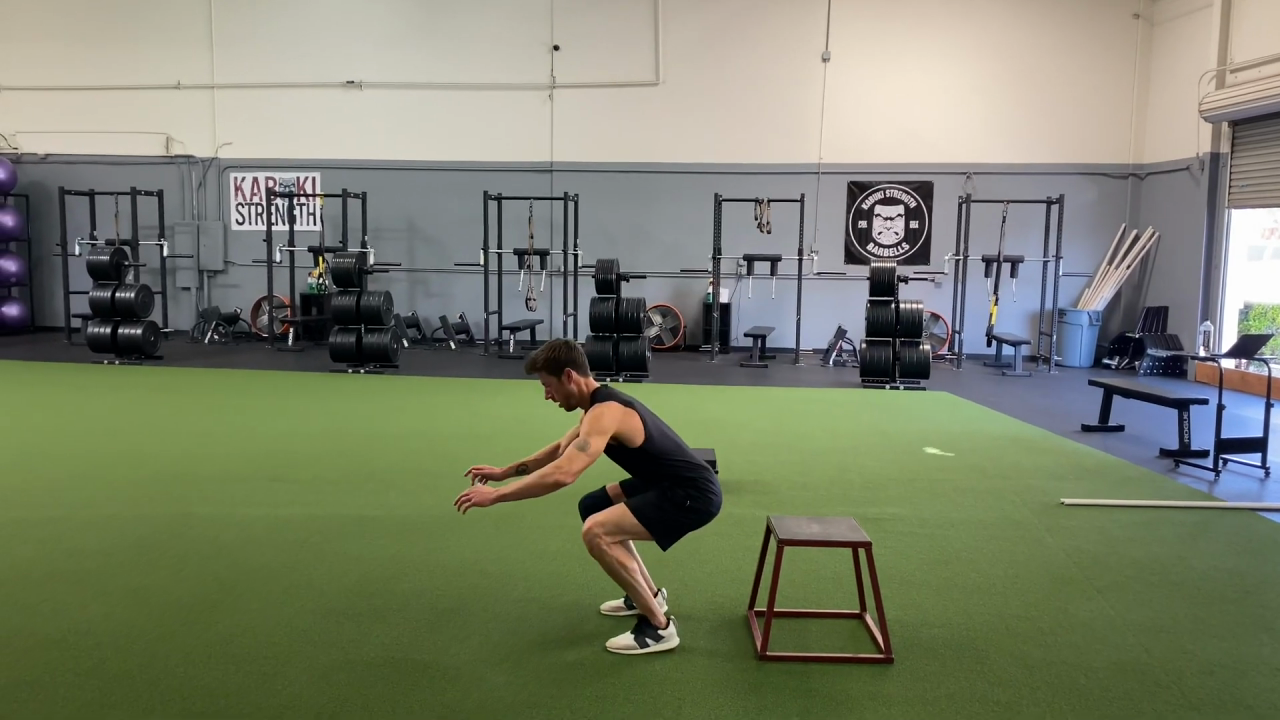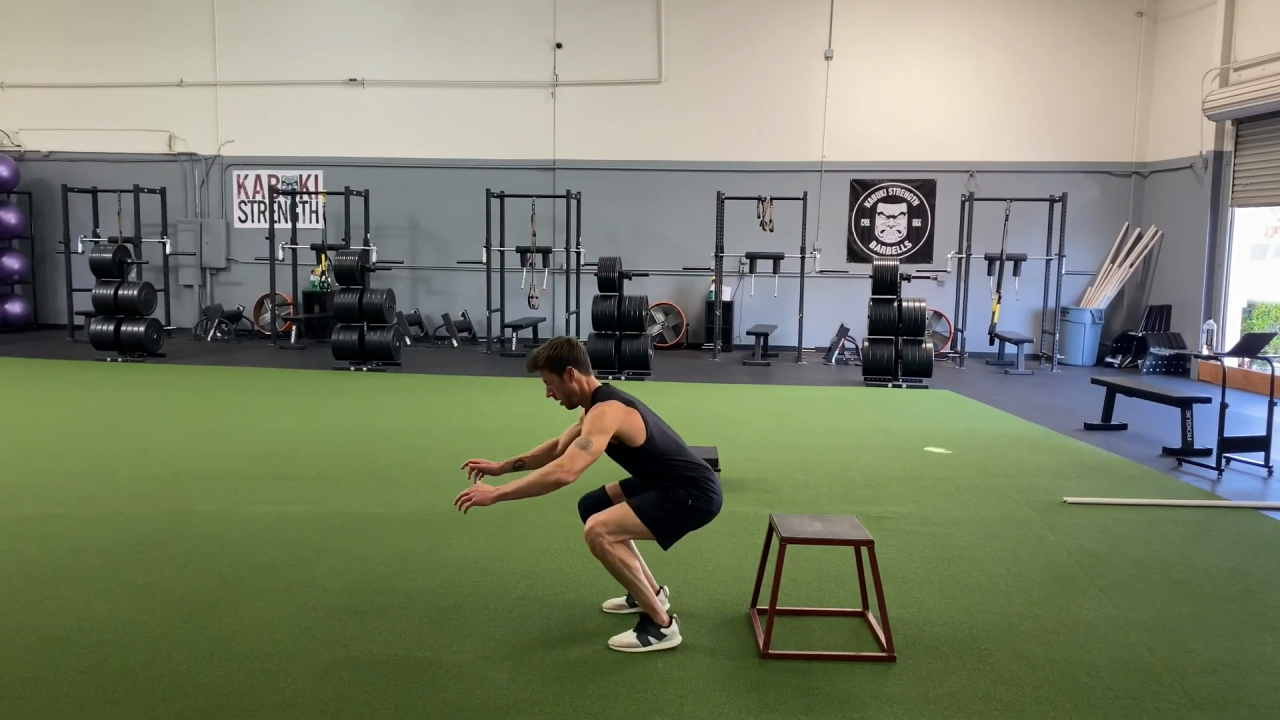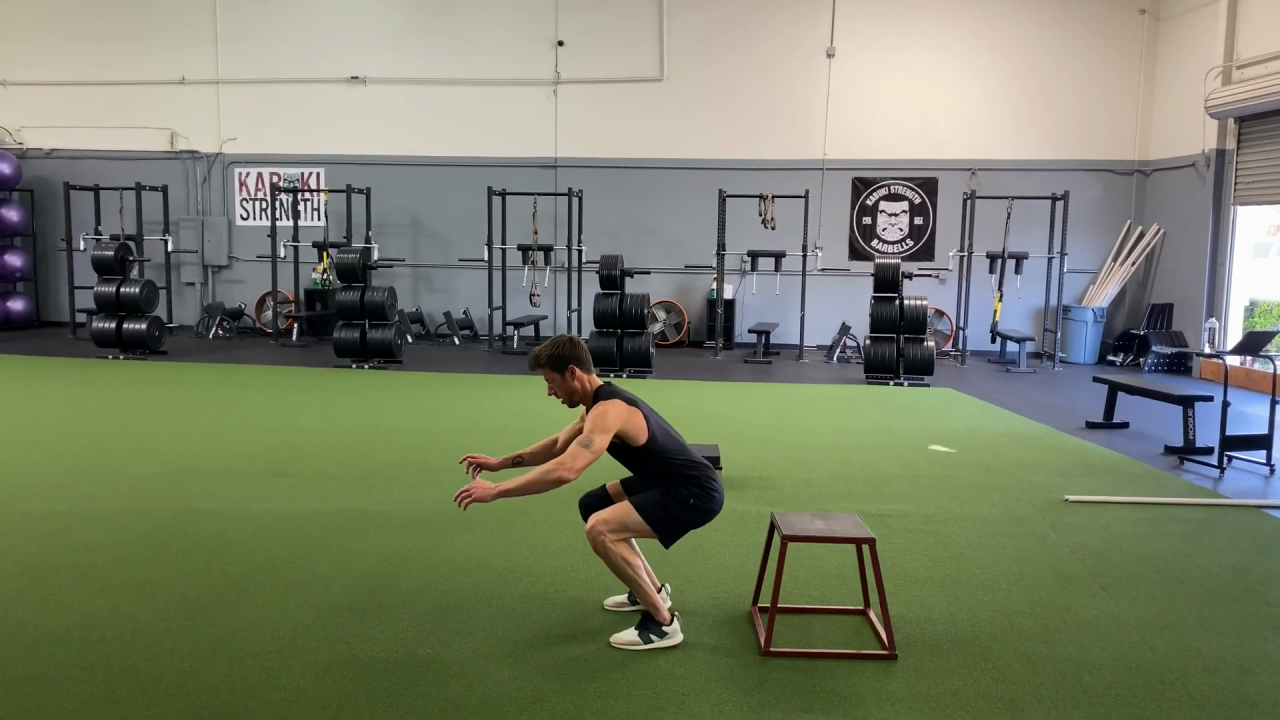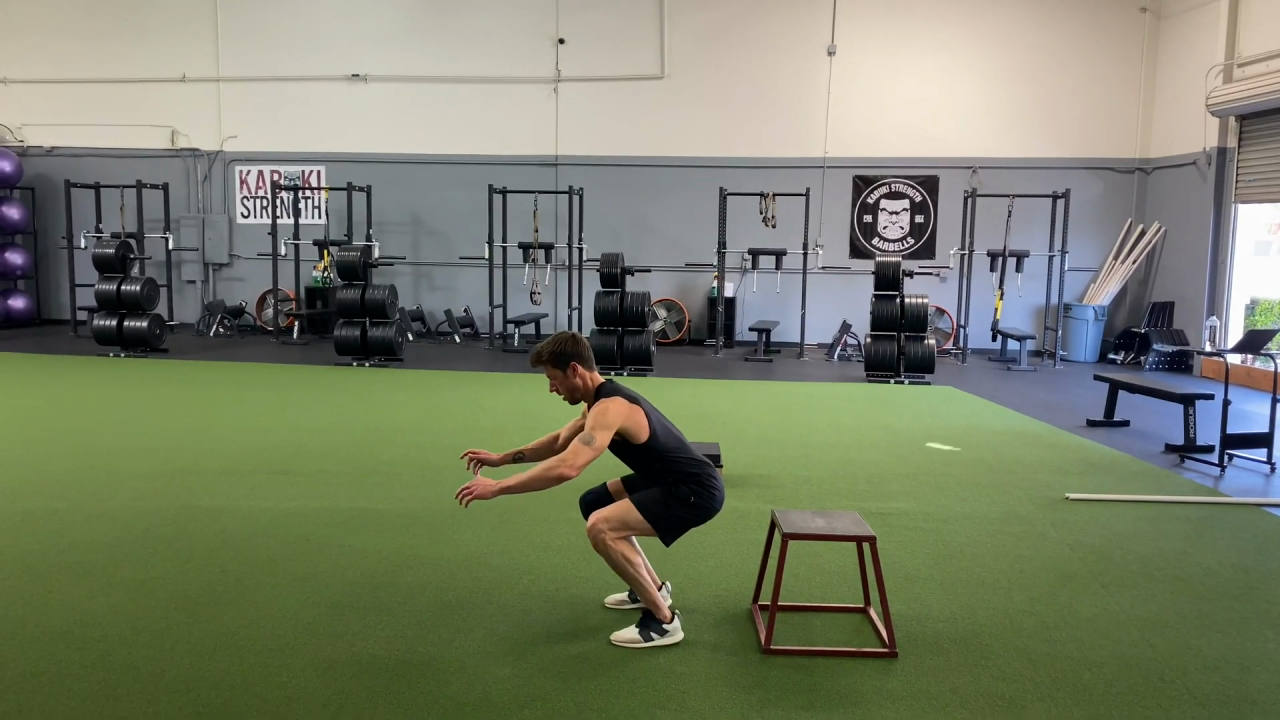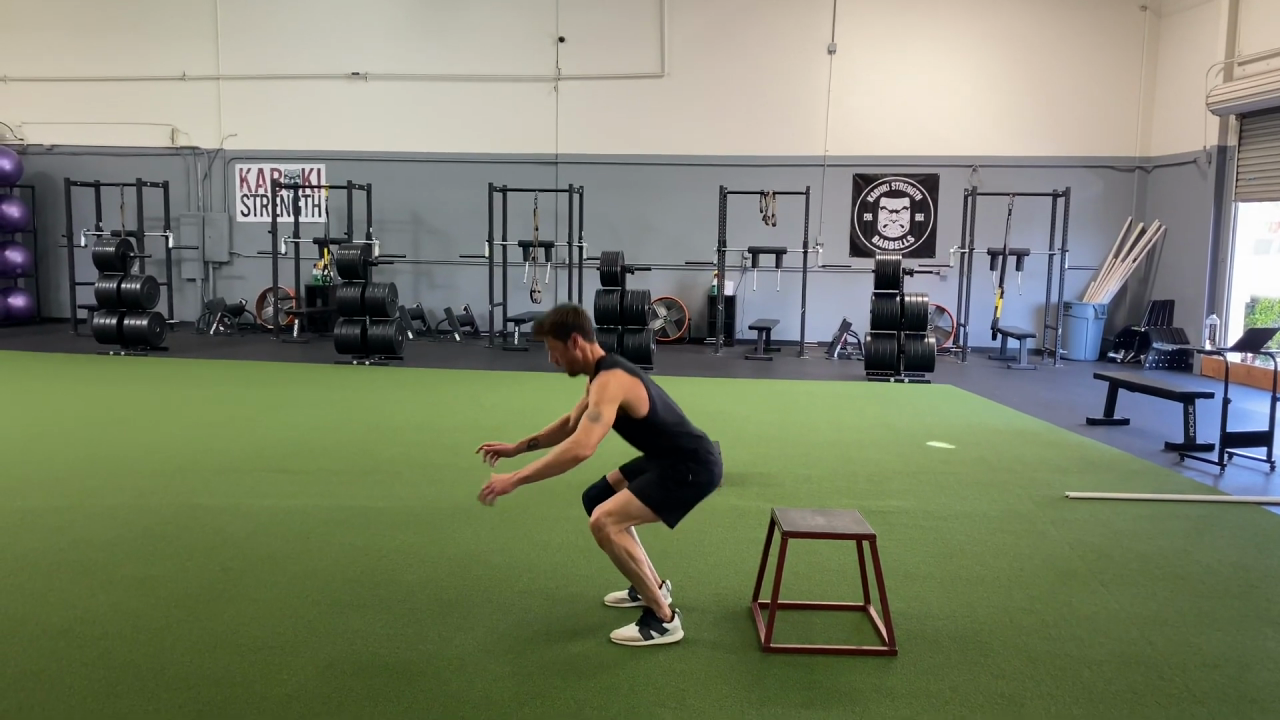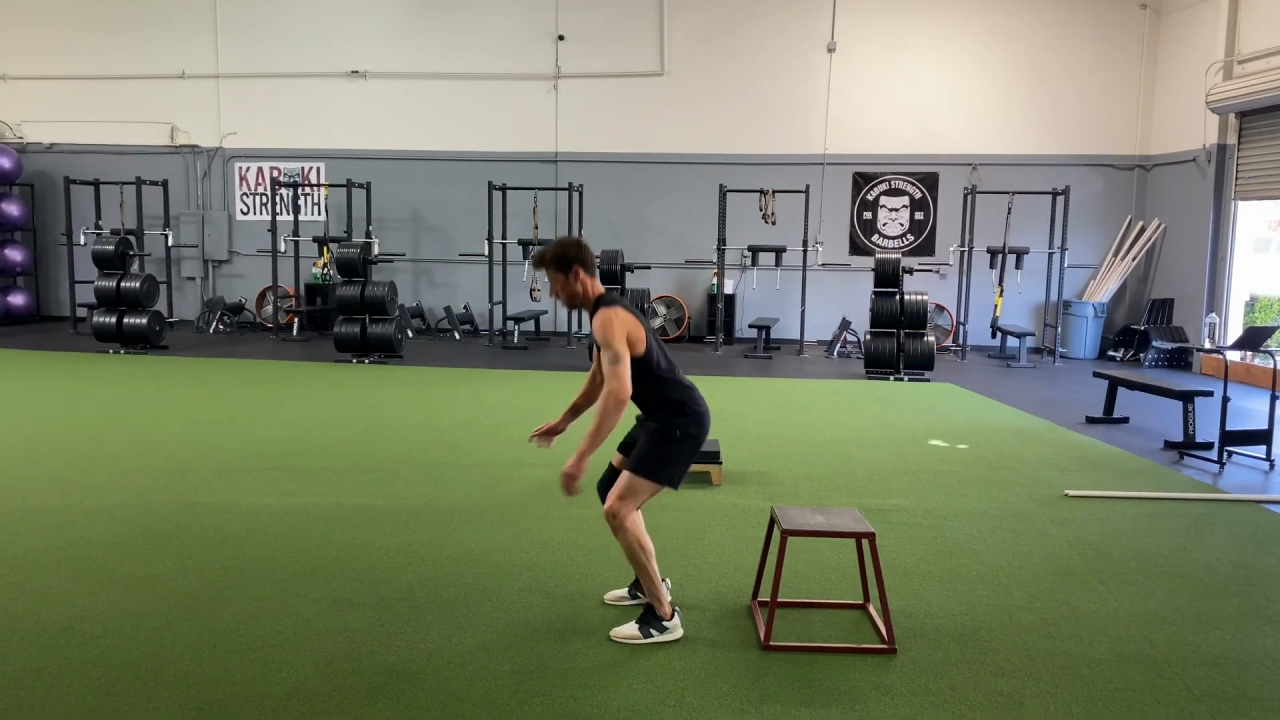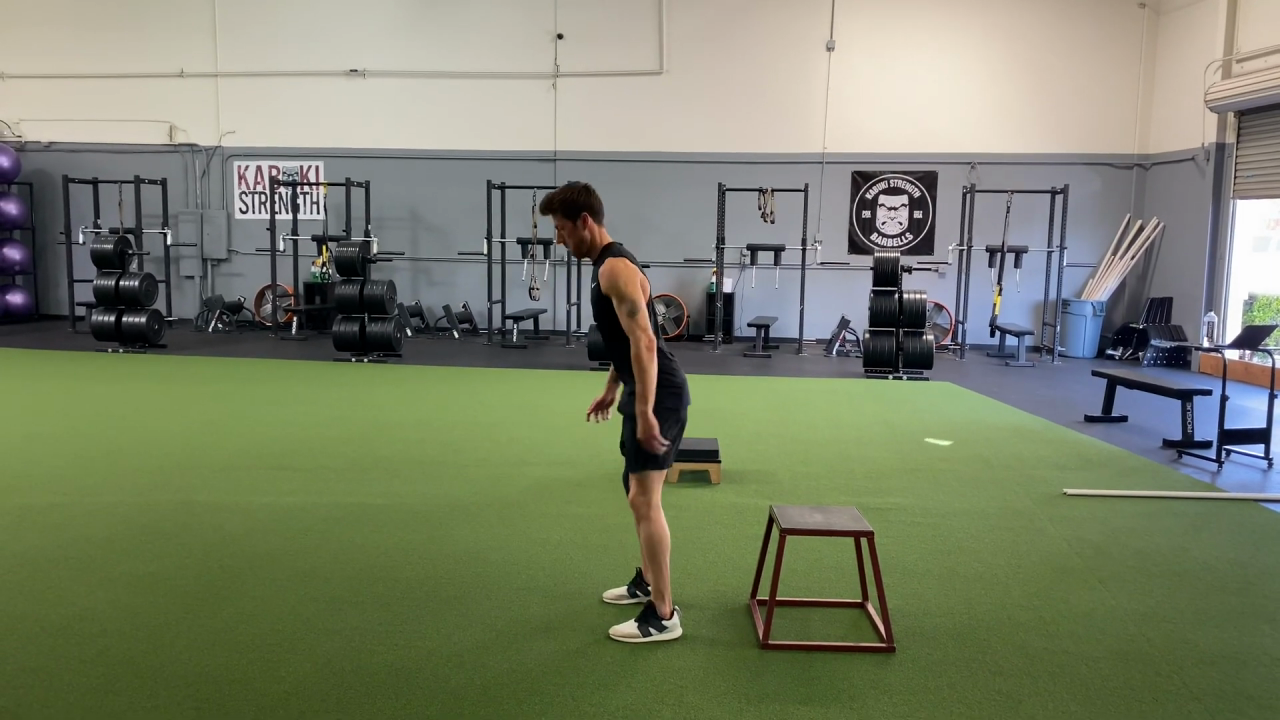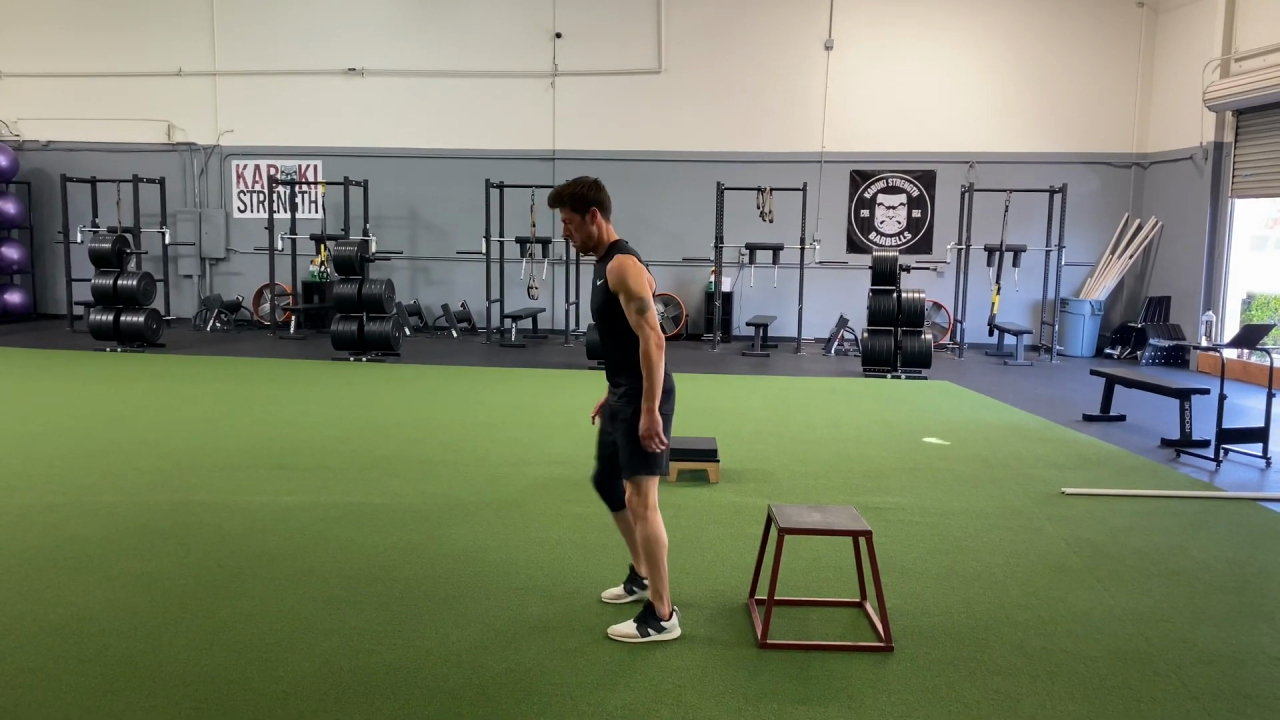
dt=0.2s
person 1, frame 1
left shoulder: (604, 413)
right shoulder: (603, 403)
left elbow: (562, 473)
right elbow: (561, 450)
left wrist: (495, 495)
right wrist: (504, 472)
left hip: (693, 495)
right hip: (672, 483)
left knee: (596, 532)
right knee: (592, 508)
left ankle: (659, 627)
right ankle: (648, 593)
person 1, frame 2
left shoulder: (606, 412)
right shoulder: (602, 403)
left elbow: (564, 472)
right elbow: (559, 447)
left wrist: (495, 494)
right wrist: (502, 467)
left hip: (694, 494)
right hip: (670, 481)
left knee: (598, 531)
right knee: (592, 507)
left ankle: (661, 625)
right ankle: (651, 591)
person 1, frame 3
left shoulder: (608, 411)
right shoulder: (602, 402)
left elbow: (565, 470)
right elbow: (558, 445)
left wrist: (496, 491)
right wrist: (500, 463)
left hip: (695, 493)
right hip: (672, 481)
left knee: (600, 529)
right knee: (592, 506)
left ankle: (663, 623)
right ankle: (652, 589)
person 1, frame 4
left shoulder: (609, 409)
right shoulder: (603, 400)
left elbow: (567, 467)
right elbow: (560, 441)
left wrist: (497, 487)
right wrist: (501, 458)
left hip: (696, 491)
right hip: (672, 479)
left knee: (601, 527)
right knee: (593, 504)
left ankle: (663, 621)
right ankle: (653, 587)
person 1, frame 5
left shoulder: (609, 381)
right shoulder: (605, 372)
left elbow: (580, 448)
right elbow: (570, 424)
left wrist: (515, 479)
right wrist: (517, 447)
left hip: (693, 467)
right hip: (668, 458)
left knee: (605, 522)
right knee: (596, 500)
left ankle: (664, 619)
right ankle: (652, 585)
person 1, frame 6
left shoulder: (608, 319)
right shoulder: (607, 311)
left elbow: (617, 394)
right elbow: (599, 378)
left wrist: (580, 458)
right wrist: (563, 421)
left hip: (679, 421)
right hip: (663, 416)
left knee: (617, 508)
right knee: (610, 489)
left ankle: (664, 617)
right ankle: (650, 583)
person 1, frame 7
left shoulder: (614, 268)
right shoulder: (607, 264)
left elbow: (644, 341)
left wrist: (645, 412)
right wrist: (608, 391)
left hip: (658, 394)
right hip: (640, 391)
left knee: (644, 499)
right knee: (636, 489)
left ankle: (663, 616)
right ankle: (648, 580)
person 1, frame 8
left shoulder: (623, 266)
right shoulder: (605, 264)
left elbow: (652, 340)
left wrist: (650, 411)
right wrist: (611, 395)
left hip: (642, 398)
right hip: (621, 396)
left knee: (641, 501)
right knee: (608, 485)
left ankle: (661, 617)
right ankle: (643, 577)
